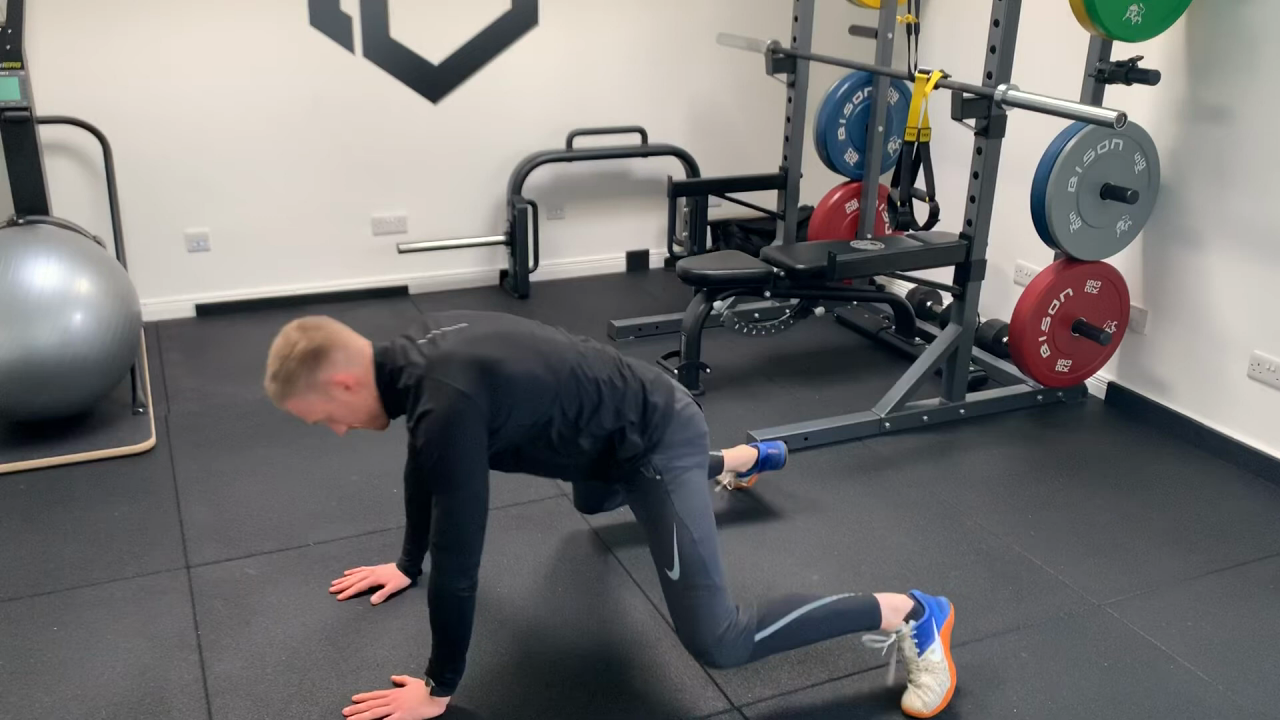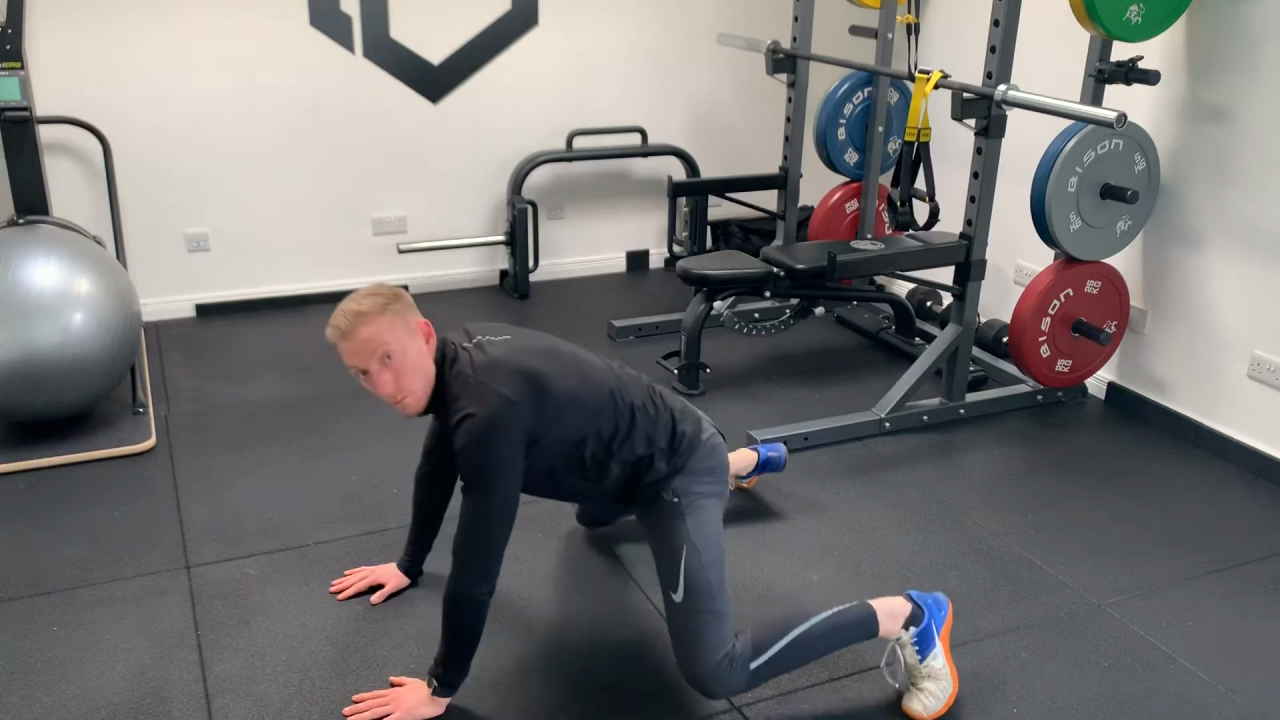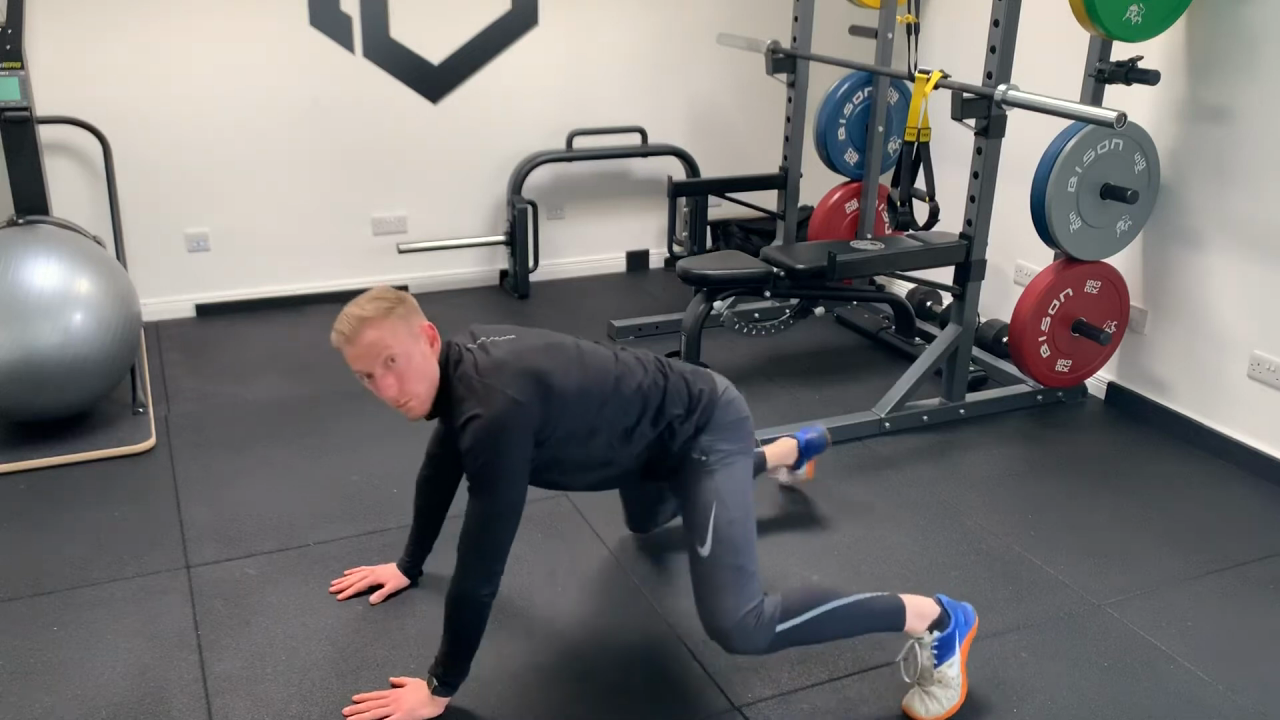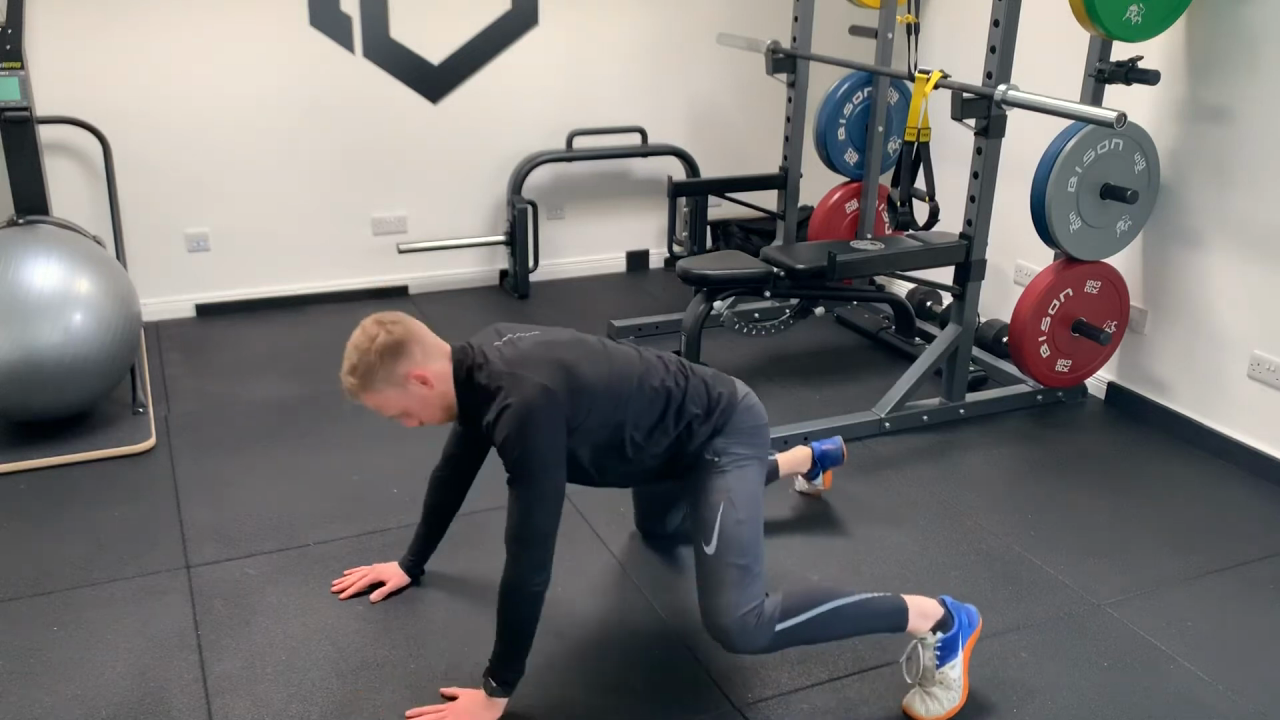
dt=0.3s
person 1, frame 1
left shoulder: (446, 403)
right shoulder: (418, 353)
left elbow: (458, 557)
right elbow: (422, 469)
right wrist: (406, 564)
left hip: (654, 435)
right hip: (624, 422)
left knee: (718, 641)
right knee: (595, 502)
left ankle: (909, 613)
right ankle: (744, 461)
person 1, frame 2
left shoulder: (488, 407)
right shoulder: (457, 357)
left elbow: (478, 563)
right elbow: (437, 469)
right wrist: (407, 565)
left hip: (677, 468)
right hip: (639, 448)
right knee: (595, 518)
left ankle: (908, 616)
right ankle: (747, 461)
person 1, frame 3
left shoulder: (497, 407)
right shoulder: (461, 363)
left elbow: (482, 563)
right elbow: (440, 469)
right wrist: (407, 566)
left hip: (706, 425)
right hip: (660, 420)
left knee: (737, 623)
right knee: (648, 523)
left ankle: (934, 619)
right ankle: (790, 451)
person 1, frame 4
left shoulder: (525, 401)
right shoulder: (478, 365)
left elbow: (530, 561)
right elbow: (455, 469)
right wrist: (410, 565)
left hip: (722, 430)
right hip: (676, 427)
left knee: (738, 622)
right knee: (658, 530)
left ankle: (937, 619)
right ankle: (805, 459)
